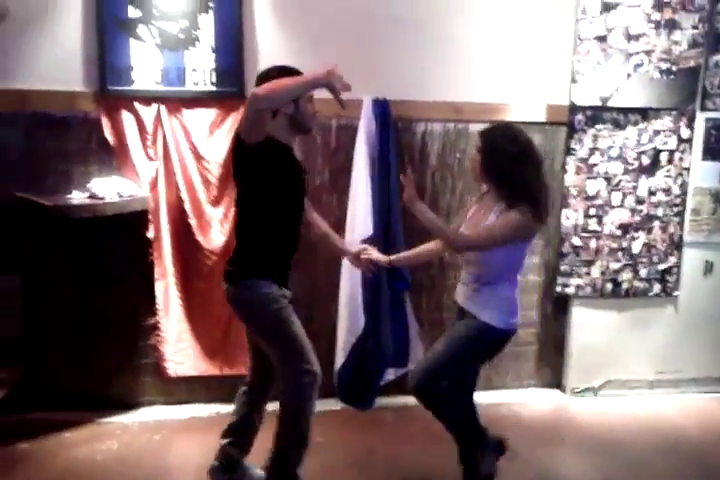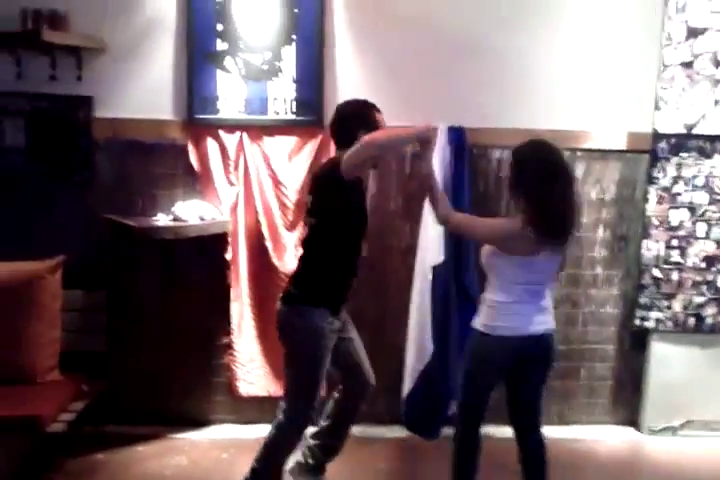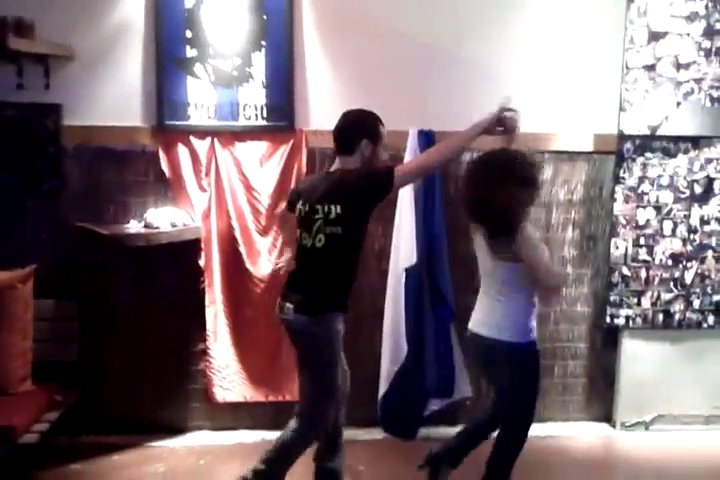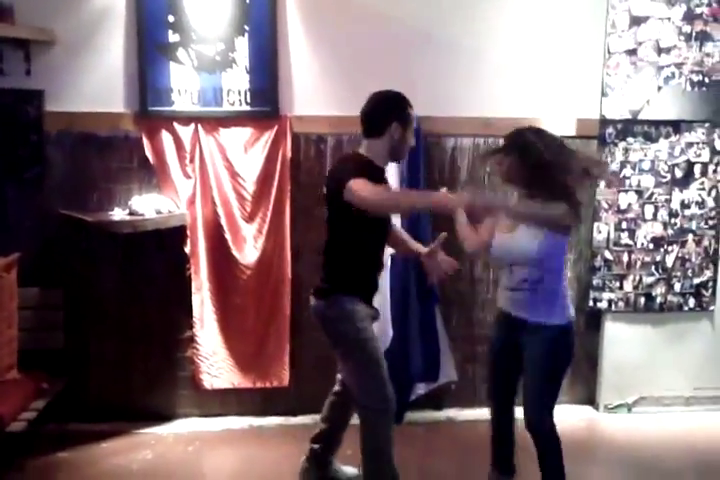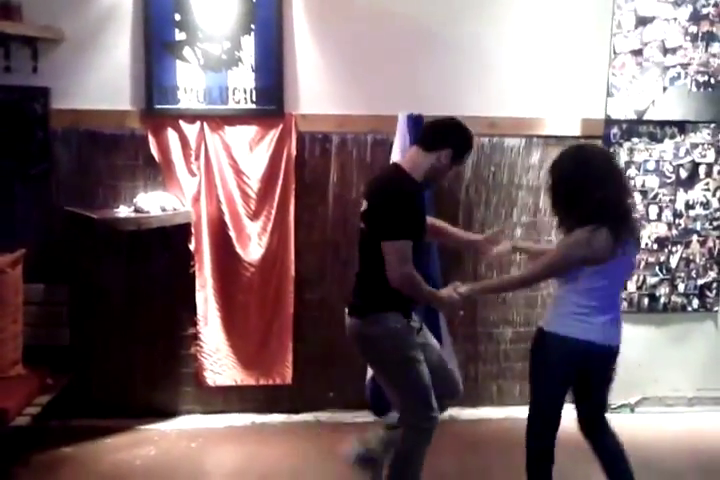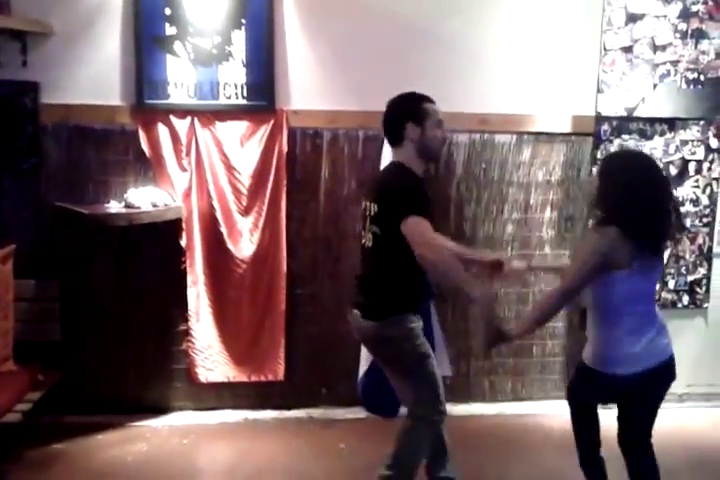
dt=0.4s
person 1, frame 1
left shoulder: (288, 160)
right shoulder: (254, 148)
left elbow: (303, 211)
right elbow: (257, 98)
left wrist: (344, 248)
right wrist: (320, 79)
left hip: (270, 284)
right hip: (254, 284)
left knee: (263, 376)
right knee: (304, 375)
person 1, frame 2
left shoulder: (340, 180)
right shoulder: (333, 175)
right elbow: (373, 145)
left wrist: (354, 242)
right wrist: (418, 132)
left hip: (328, 309)
right hip: (307, 312)
left knee: (360, 382)
right knee: (298, 409)
person 1, frame 3
left shoulder: (310, 185)
right shoulder: (356, 185)
left elbow: (283, 215)
right elbow: (430, 161)
right wrist: (484, 126)
left hip: (297, 305)
right hip: (317, 316)
left knee: (333, 394)
right knee: (314, 414)
person 1, frame 4
left shoulder: (372, 172)
right shoulder: (346, 170)
left elbow: (385, 227)
right elbow: (373, 203)
left wrist: (423, 252)
right wrist: (439, 202)
left hip: (352, 299)
right hip: (341, 302)
left knee: (350, 385)
right knee: (379, 403)
person 1, frame 5
left shoulder: (394, 183)
right shoulder: (398, 191)
left elbow: (426, 227)
right elbow: (398, 274)
left wrist: (477, 242)
right wrist: (438, 297)
left hip: (393, 316)
right hip: (380, 320)
left knee: (447, 385)
right knee: (422, 416)
person 1, frame 6
left shoulder: (394, 182)
right shoulder: (404, 185)
left elbow: (427, 242)
right elbow: (427, 249)
left wrist: (479, 258)
right wrist: (482, 295)
left hip: (375, 313)
right hip: (390, 320)
left knee: (427, 399)
right knee: (428, 408)
person 2, frame 1
left shoulder: (519, 217)
right shoulder: (483, 203)
left elbow: (458, 244)
right elbow: (443, 246)
left wrist: (414, 204)
right wrist: (390, 260)
left hip: (491, 323)
right hip: (470, 314)
left knee: (424, 383)
right knee: (454, 396)
left ankle: (485, 445)
person 2, frame 2
left shoulder: (508, 230)
right shoulder: (560, 229)
left elbow: (447, 217)
left wrist: (428, 169)
left hip: (495, 337)
right hip: (539, 337)
left knee: (469, 418)
right knee: (527, 424)
person 2, frame 3
left shoulder: (484, 226)
right shoulder: (520, 232)
right elbow: (552, 286)
right wrist: (540, 248)
left hip: (484, 335)
right hip: (511, 342)
left knee: (500, 412)
right knee: (517, 423)
person 2, frame 4
left shoulder: (558, 209)
right shoulder: (503, 209)
left elbow: (538, 216)
right elbow: (475, 246)
left wrist: (495, 204)
right wrist: (457, 208)
left hip: (549, 327)
right hip: (509, 318)
left knee: (537, 415)
right knee: (499, 400)
person 2, frame 5
left shoulder: (587, 237)
right shoulder: (624, 229)
left elbow: (527, 279)
left wrist: (468, 290)
right wrist: (517, 246)
left hip: (562, 341)
right hip: (605, 344)
left knee: (542, 425)
right knee: (594, 421)
person 2, frame 6
left shoulder: (605, 238)
right shoulder: (647, 239)
left elbow: (564, 293)
left wrist: (517, 331)
right wrist: (536, 268)
left hip: (610, 366)
right hip: (659, 362)
left knee: (579, 397)
right knee: (636, 441)
